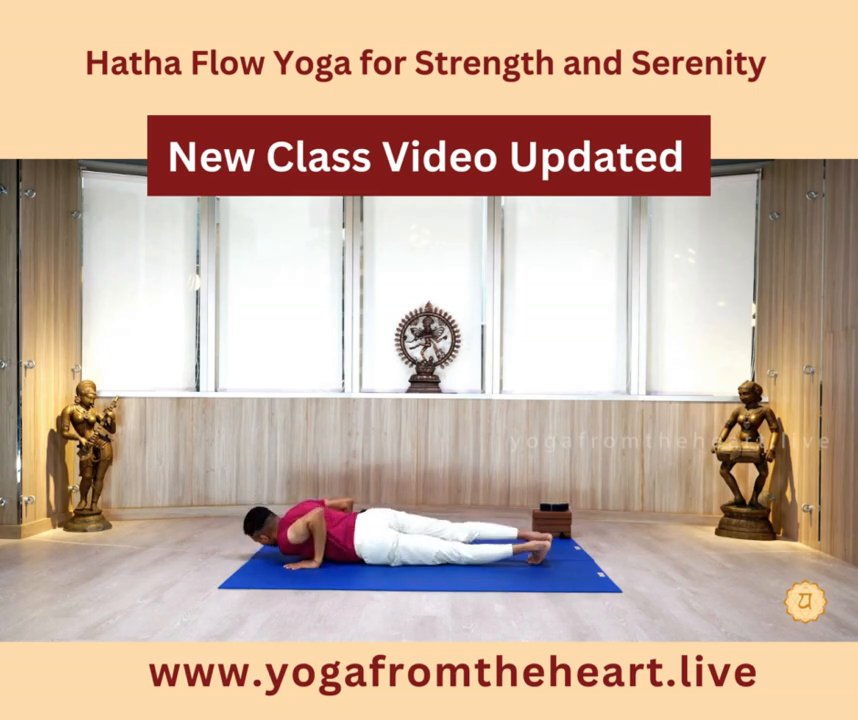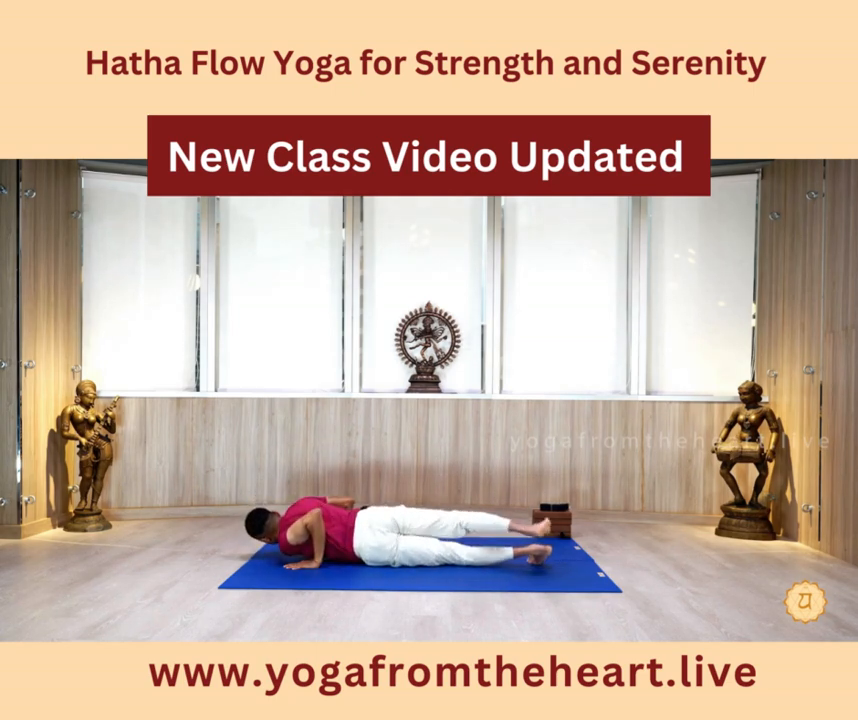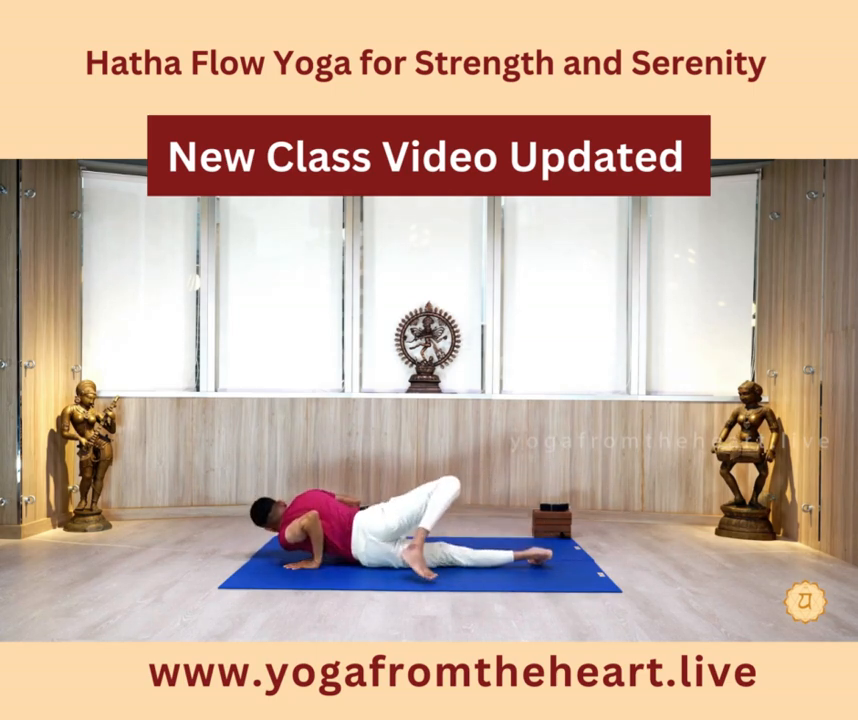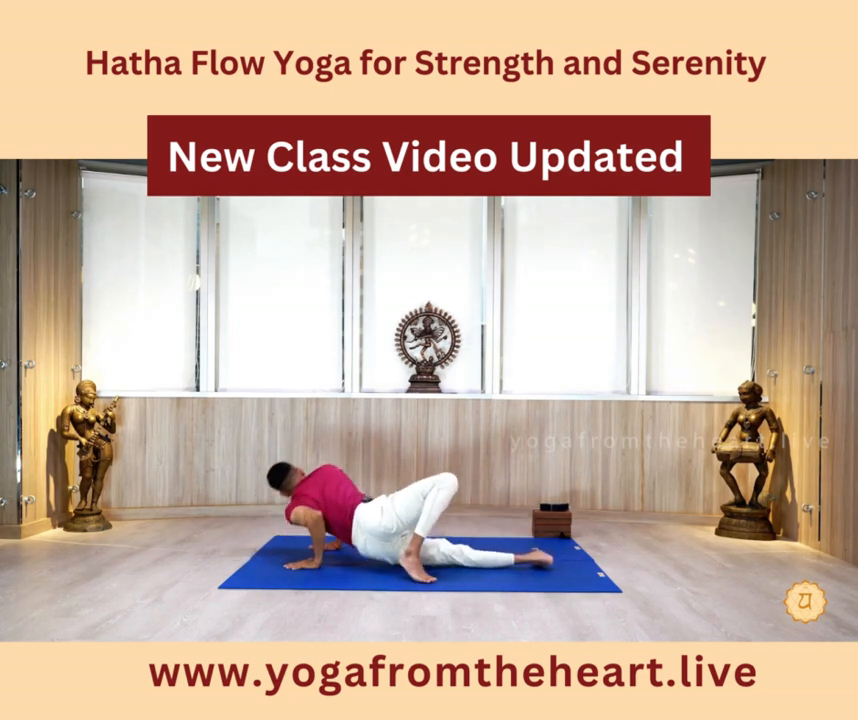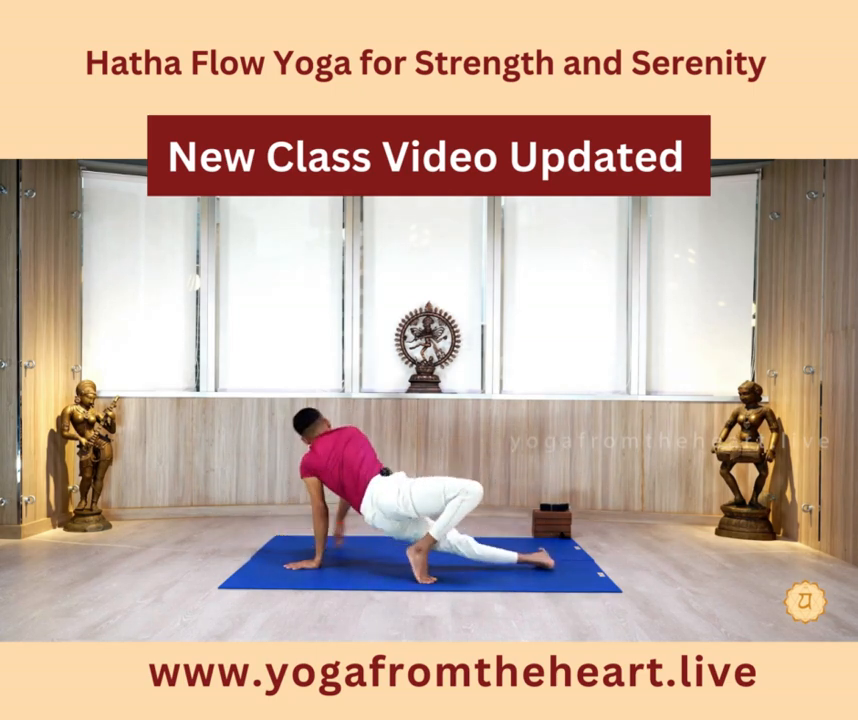
dt=0.5s
person 1, frame 1
left shoulder: (286, 541)
right shoulder: (299, 509)
left elbow: (317, 517)
right elbow: (347, 502)
left wrist: (317, 559)
left hip: (375, 546)
right hip: (377, 517)
left knee: (454, 552)
right knee: (459, 531)
left ankle: (529, 546)
right ankle: (532, 534)
person 1, frame 2
left shoulder: (287, 541)
right shoulder: (300, 504)
left elbow: (315, 518)
right elbow: (347, 501)
left wrist: (317, 559)
left hip: (373, 550)
right hip: (375, 516)
left knee: (452, 553)
right knee: (458, 521)
left ankle: (526, 549)
right ankle: (525, 529)
person 1, frame 3
left shoulder: (287, 536)
right shoulder: (308, 496)
left elbow: (311, 519)
left wrist: (317, 559)
left hip: (368, 552)
right hip: (372, 522)
left knee: (452, 554)
person 1, frame 4
left shoulder: (293, 510)
right shoulder: (326, 470)
left elbow: (315, 518)
left wrist: (317, 558)
left hip: (369, 543)
right hip: (375, 518)
left knee: (452, 552)
right knee: (446, 481)
person 1, frame 5
left shoulder: (308, 462)
right shoulder: (351, 432)
left elbow: (319, 509)
left wrist: (317, 558)
right wrist: (340, 517)
left hip: (375, 515)
right hip: (387, 491)
left knee: (457, 542)
right knee: (471, 490)
